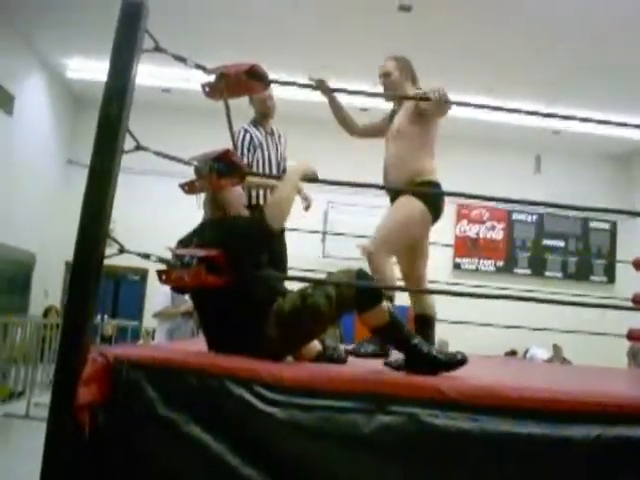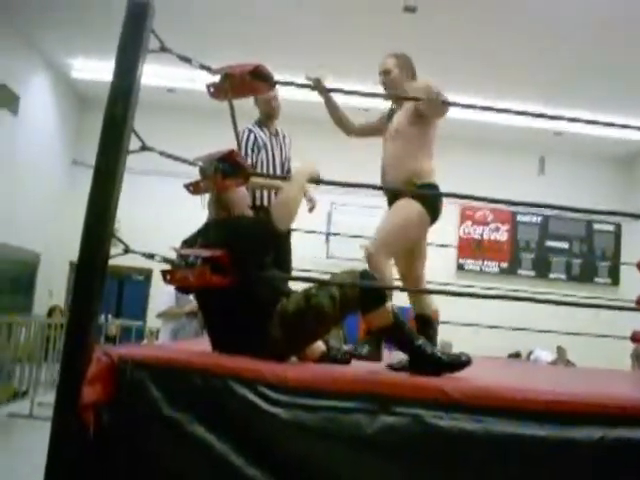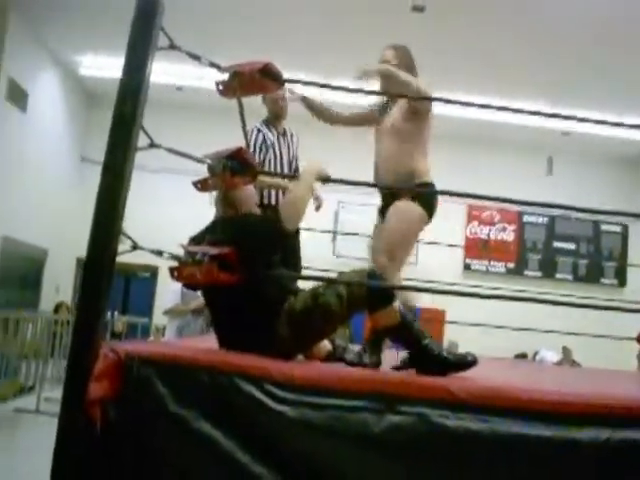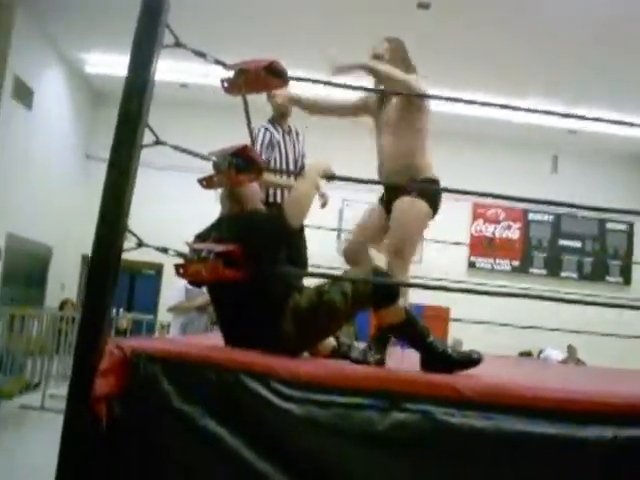
dt=0.1s
person 1, frame 1
left shoulder: (421, 104)
right shoulder: (392, 118)
left elbow: (442, 106)
right elbow: (355, 129)
left wrist: (439, 97)
right wrist: (329, 95)
left hip: (423, 193)
right hip: (403, 197)
left knee: (376, 251)
right knee: (415, 279)
person 1, frame 2
left shoulder: (419, 104)
right shoulder: (390, 117)
left elbow: (440, 108)
right elbow: (351, 128)
left wrist: (436, 97)
right wrist: (325, 95)
left hip: (421, 194)
right hip: (401, 198)
left knee: (376, 254)
right knee: (413, 279)
person 1, frame 3
left shoulder: (417, 100)
right shoulder: (380, 110)
left elbow: (422, 93)
right elbow: (337, 118)
left wrist: (389, 71)
right wrist: (304, 99)
left hip: (416, 194)
right hip: (391, 198)
left knee: (384, 265)
right knee: (384, 268)
left ankle: (373, 344)
person 1, frame 4
left shoulder: (410, 90)
right shoulder: (376, 101)
left elbow: (413, 89)
right elbow: (327, 107)
left wrist: (365, 65)
right wrist: (292, 99)
left hip: (420, 188)
right hip: (392, 191)
left knee: (395, 264)
right knee: (352, 251)
left ankle: (380, 344)
person 2, frame 1
left shoulder: (193, 240)
right shoulder: (231, 231)
right elbow: (272, 219)
right wrist: (295, 174)
left hip: (231, 341)
right hip: (264, 334)
right knee: (357, 283)
left ankle: (317, 354)
right ankle: (418, 355)
person 2, frame 2
left shoulder: (197, 241)
right shoulder: (236, 231)
right elbow: (278, 220)
right wrist: (301, 176)
left hip: (234, 341)
right hip: (268, 333)
right knee: (361, 284)
left ankle: (321, 354)
right ankle: (421, 356)
person 2, frame 3
left shoulder: (203, 238)
right shoulder: (244, 229)
right elbow: (286, 219)
right wrist: (309, 175)
left hip: (241, 339)
right hip: (275, 332)
right knee: (369, 283)
left ankle: (329, 354)
right ankle: (428, 356)
person 2, frame 4
left shoulder: (208, 236)
right shoulder: (250, 226)
right elbow: (290, 216)
right wrist: (314, 172)
left hip: (245, 336)
right hip: (280, 328)
right knee: (373, 280)
right ankle: (433, 353)
person 3, frame 1
left shoulder: (280, 137)
right shoulder: (246, 134)
left wrist: (300, 192)
right wrist: (276, 184)
right hip: (252, 212)
left knee: (278, 268)
person 3, frame 2
left shoulder: (285, 138)
right shoulder: (251, 134)
left wrist: (305, 193)
right wrist: (279, 186)
right hip: (257, 213)
left knee: (283, 269)
person 3, frame 3
left shoulder: (292, 136)
right shoulder: (259, 133)
left wrist: (312, 191)
right wrist: (285, 187)
right hip: (266, 212)
left knee: (292, 267)
person 3, frame 4
left shoulder: (298, 135)
right shoulder: (265, 132)
left wrist: (318, 189)
right wrist: (291, 184)
right hip: (271, 209)
left knee: (299, 265)
